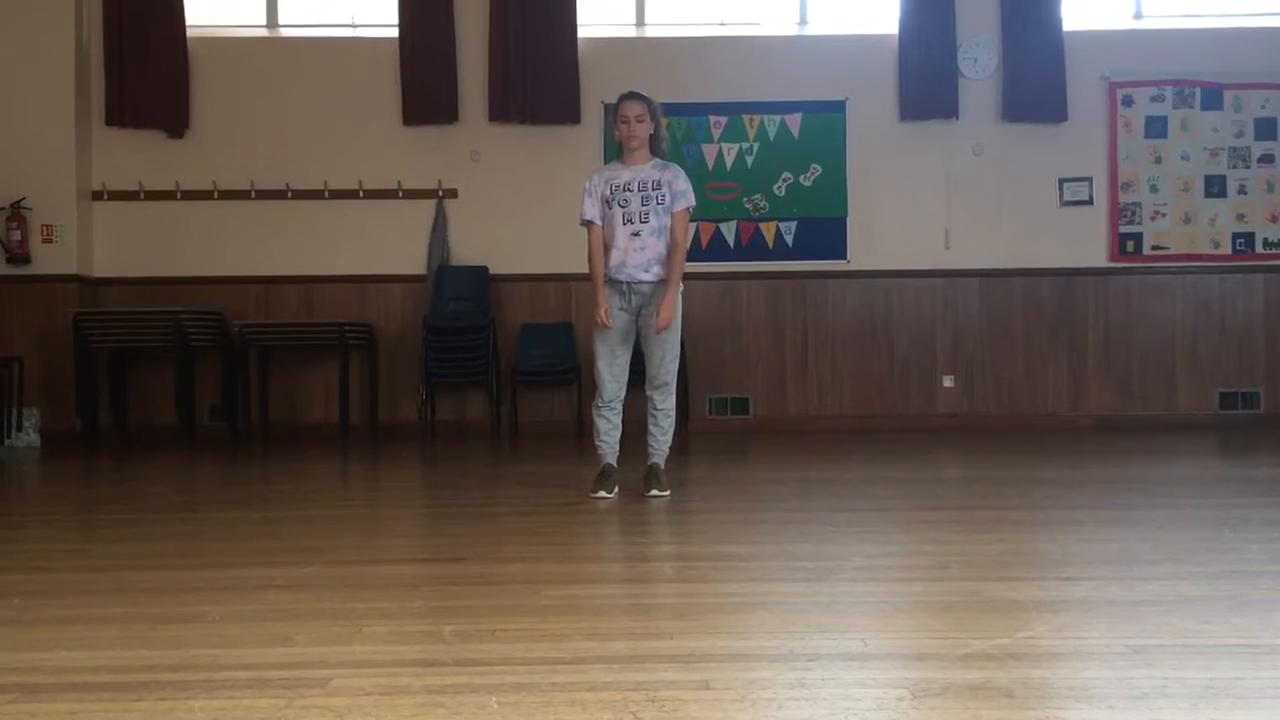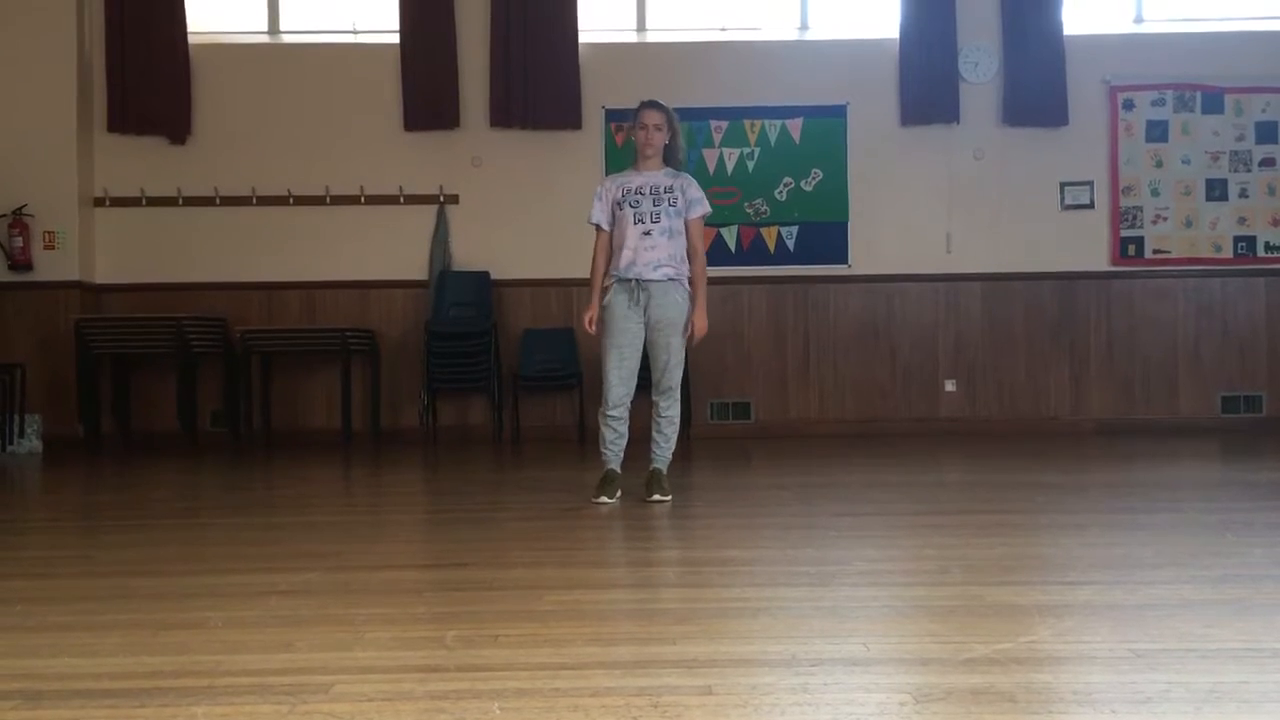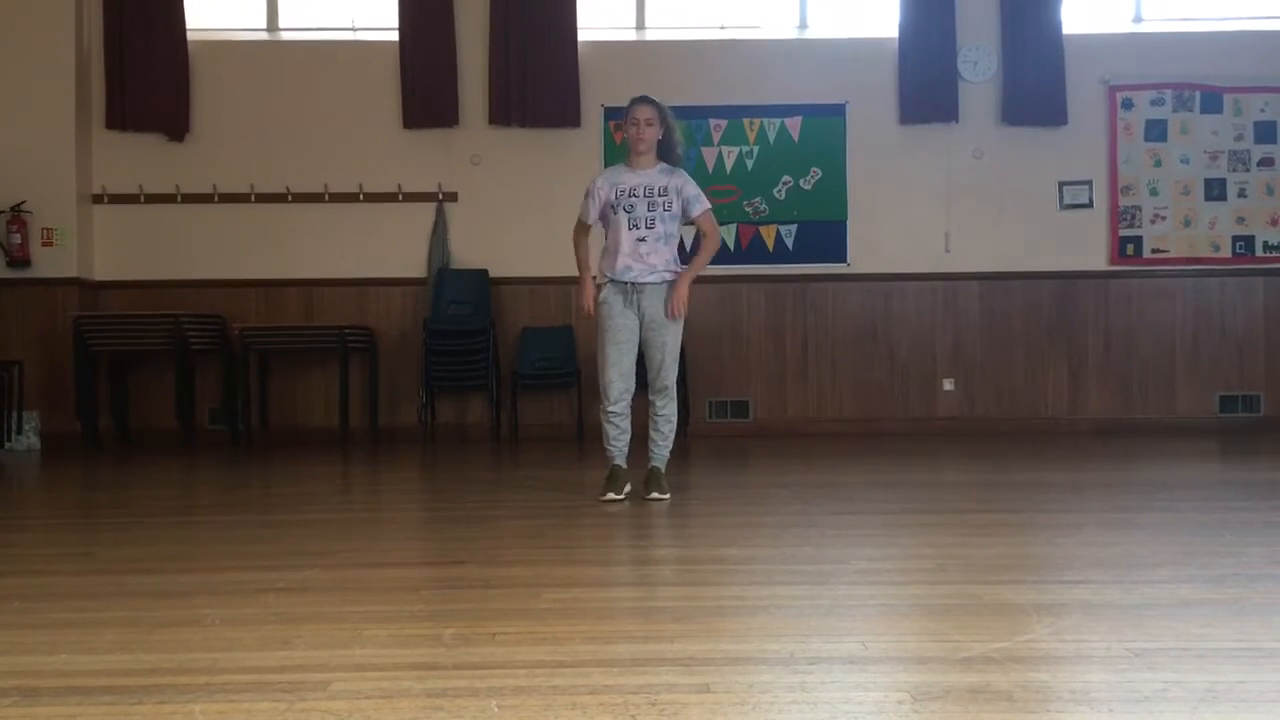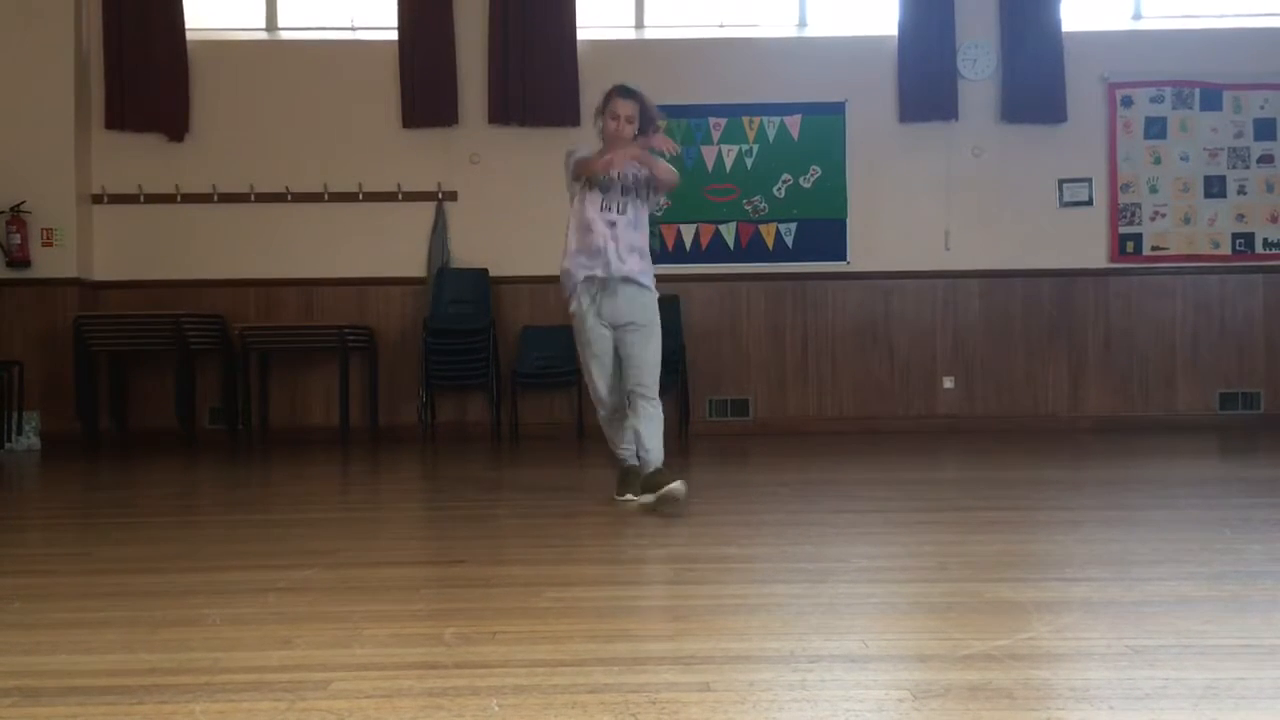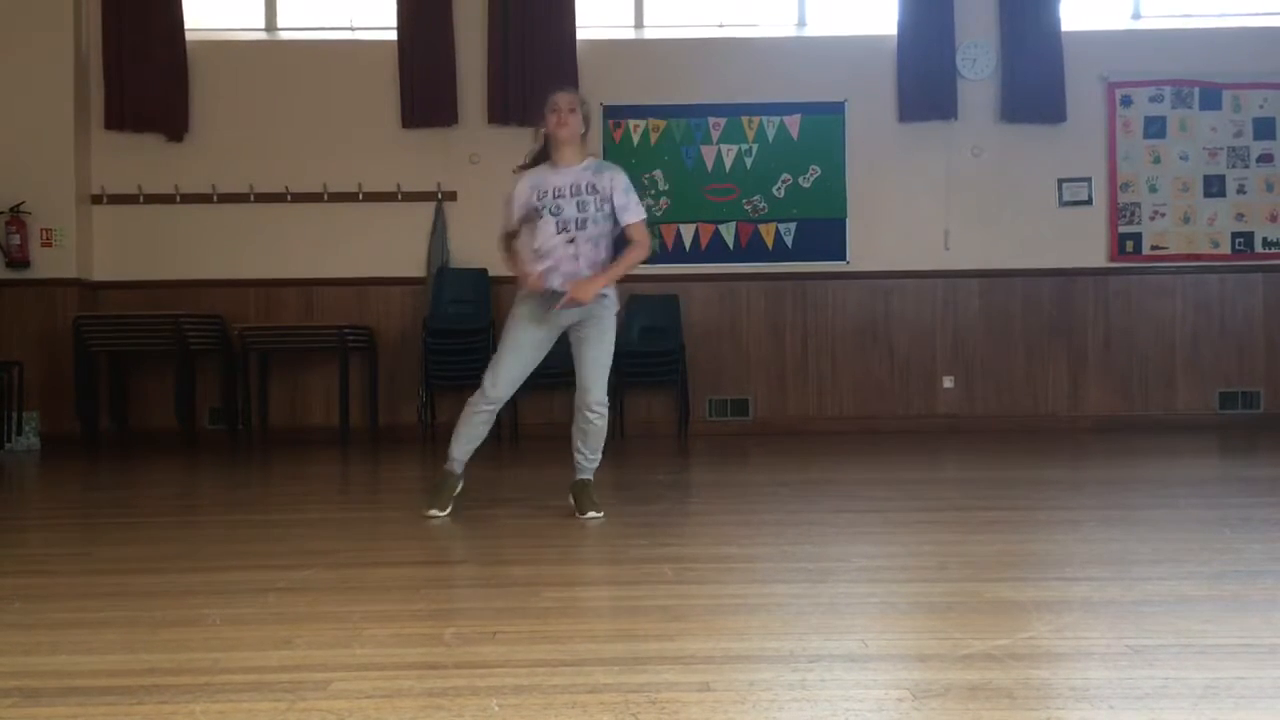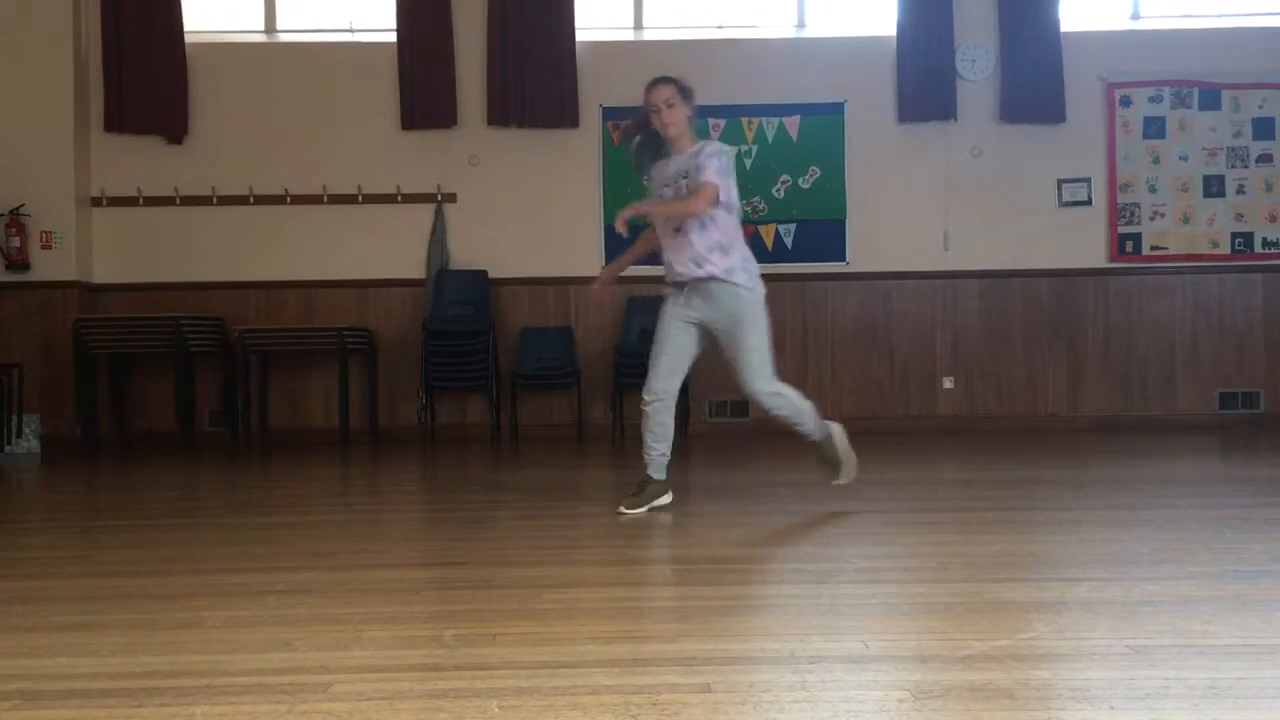
dt=0.7s
person 1, frame 1
left shoulder: (672, 176)
right shoulder: (600, 180)
left elbow: (679, 242)
right elbow: (596, 243)
left wrist: (669, 297)
right wrist: (600, 297)
left hip: (659, 290)
right hip: (616, 290)
left knee: (662, 383)
right knee: (608, 384)
left ankle: (656, 463)
right ankle: (608, 464)
person 1, frame 2
left shoulder: (684, 185)
right shoulder: (612, 186)
left elbow: (697, 250)
right elbow: (602, 247)
left wrist: (700, 306)
right wrist: (594, 301)
left hip: (670, 291)
right hip: (623, 292)
left knee: (667, 387)
right knee: (615, 387)
left ankle: (659, 469)
right ankle: (611, 468)
person 1, frame 3
left shoulder: (678, 181)
right shoulder: (605, 182)
left elbow: (711, 235)
right elbow: (581, 230)
left wrist: (685, 280)
right wrist: (585, 278)
left hip: (662, 292)
right hip: (615, 292)
left knee: (662, 386)
right knee: (615, 387)
left ankle: (656, 467)
right ankle: (617, 466)
person 1, frame 4
left shoulder: (647, 171)
right shoulder: (583, 160)
left elbow: (672, 179)
right elbow: (590, 167)
left wrist: (644, 156)
right wrist: (625, 151)
left hip: (635, 287)
right hip: (588, 288)
left knee: (645, 386)
right knee: (606, 392)
left ankle: (655, 472)
right ankle: (628, 464)
person 1, frame 5
left shoulder: (610, 177)
right shoulder: (529, 181)
left elbow: (640, 243)
right elbow: (509, 238)
left wrist: (599, 281)
right wrist: (520, 268)
left hip: (593, 302)
right hip: (537, 300)
left knee: (593, 398)
right knee: (492, 393)
left ankle: (582, 481)
right ankle: (452, 472)
person 1, frame 6
left shoulder: (714, 154)
right shoulder: (659, 170)
left elbow: (698, 206)
left wrist: (637, 208)
right wrist: (621, 262)
left hip: (733, 288)
right hip: (682, 296)
left knee: (760, 386)
right knee: (657, 392)
left ankle: (823, 435)
right ankle: (656, 480)
